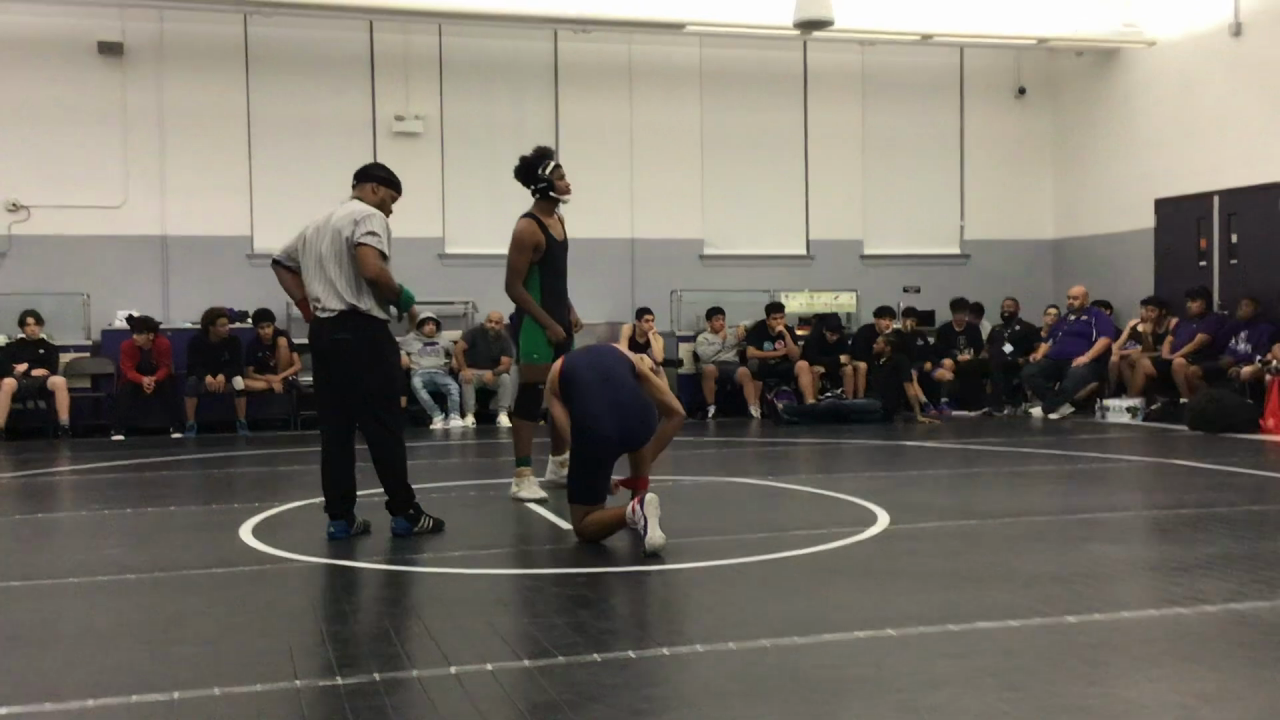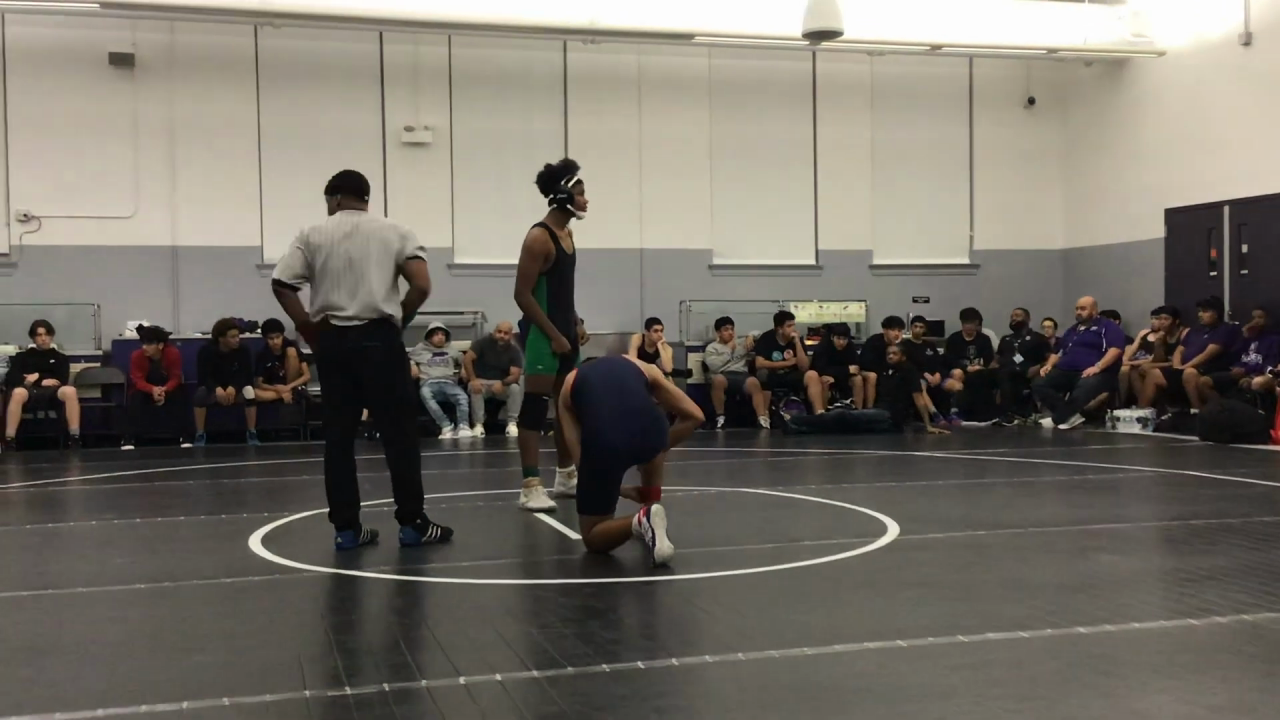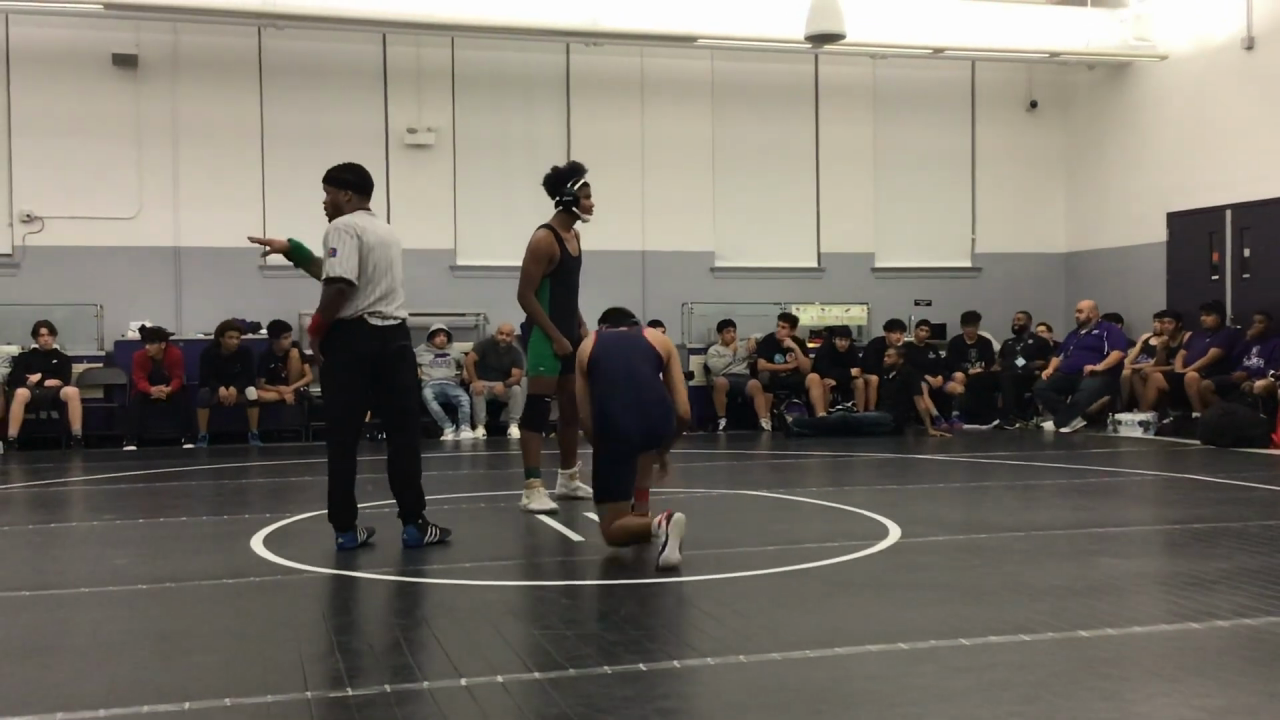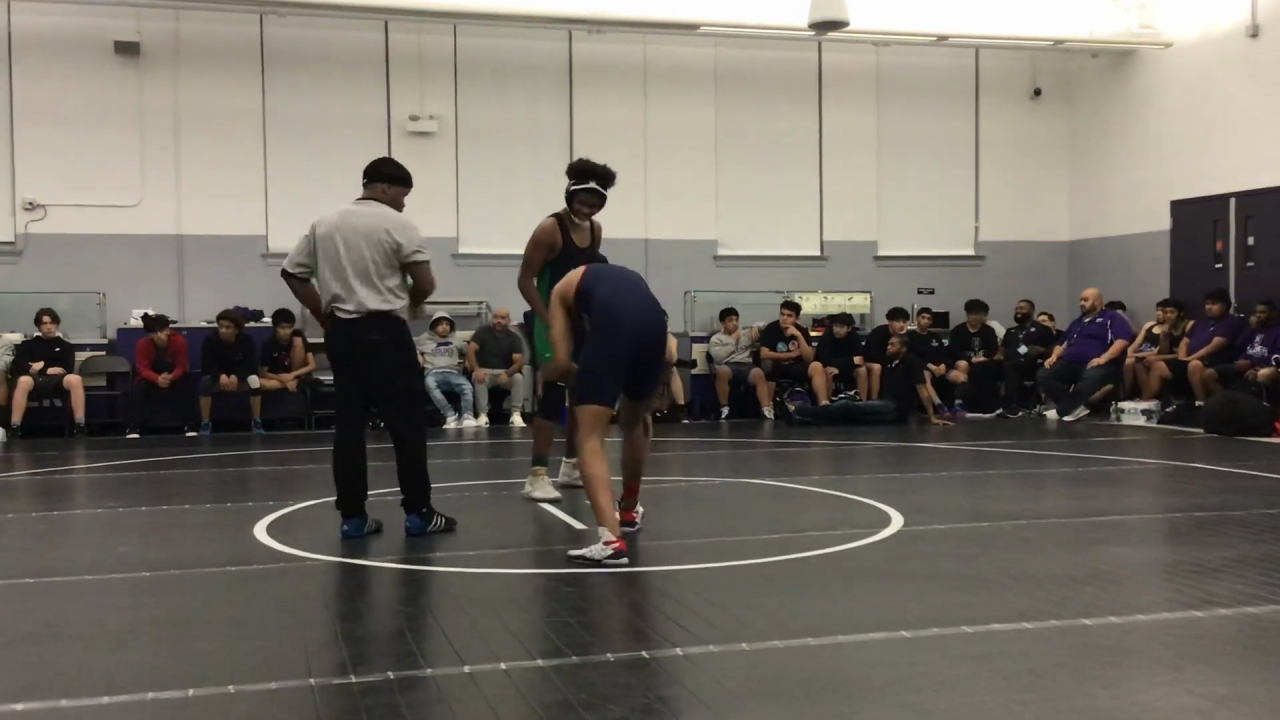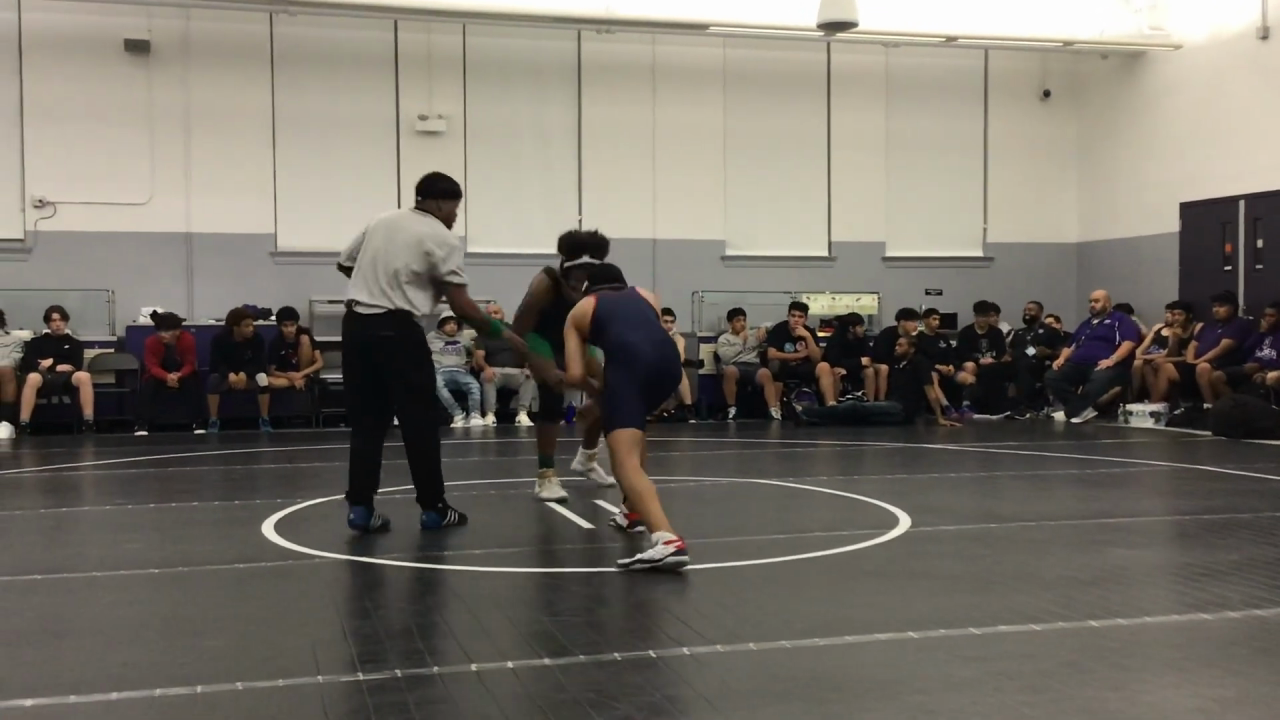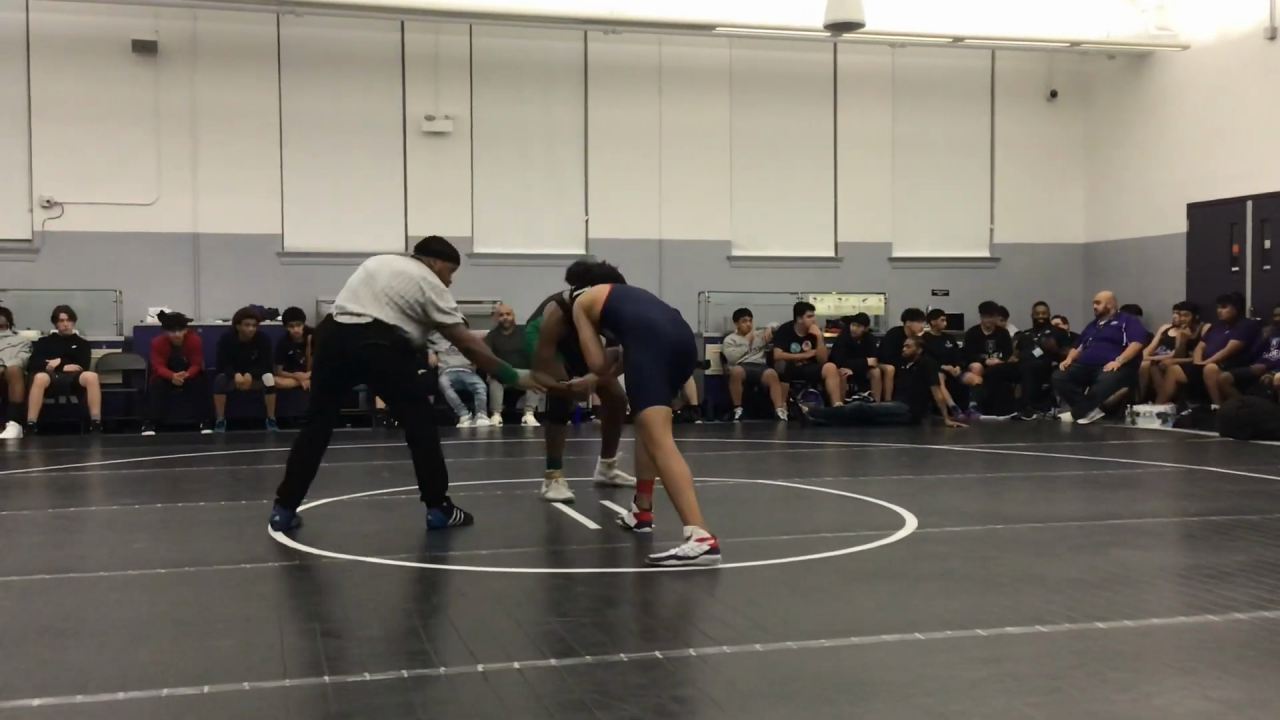
dt=0.7s
person 1, frame 1
left shoulder: (319, 223)
right shoulder: (368, 216)
left elbow: (282, 262)
right elbow: (371, 271)
left wrist: (309, 308)
right wrist: (402, 298)
left hip: (323, 331)
right hip: (360, 331)
left knee: (335, 427)
right knee: (383, 424)
left ankle: (340, 517)
right ankle: (403, 512)
person 1, frame 2
left shoulder: (312, 235)
right shoulder: (393, 232)
left elbow: (281, 285)
right elbow: (422, 285)
left wrist: (308, 329)
right wrist: (399, 317)
left hip: (332, 340)
right hip: (378, 339)
left knee: (339, 437)
right knee: (399, 433)
left ankle: (346, 527)
right ankle: (413, 523)
person 1, frame 3
left shoulder: (344, 227)
right shoulder: (386, 231)
left elbow: (339, 284)
left wrist: (317, 327)
right wrist: (291, 249)
left hip: (350, 339)
right hip: (394, 337)
left knee: (343, 438)
right knee: (403, 433)
left ankle: (345, 528)
right ankle: (413, 523)
person 1, frame 4
left shoulder: (325, 223)
right shoulder: (398, 225)
left elbow: (292, 272)
right elbow: (424, 285)
left wrist: (320, 310)
right wrist: (412, 300)
left hip: (342, 331)
right hip: (383, 331)
left knee: (349, 424)
right knee: (406, 424)
left ankle: (353, 516)
right ankle: (419, 512)
person 1, frame 5
left shoulder: (380, 222)
right shoulder: (442, 240)
left elbow: (345, 264)
right elbow: (462, 306)
right wrist: (501, 332)
left hip: (356, 324)
right hip: (397, 330)
left knee: (366, 421)
right knee: (418, 421)
left ankle: (361, 507)
right ankle: (433, 507)
person 1, frame 6
left shoulder: (378, 261)
right shoulder: (429, 283)
right elbow: (467, 344)
right wrist: (514, 377)
left hip: (332, 335)
right hip: (377, 343)
left knee: (318, 422)
right knee: (419, 422)
left ankle: (284, 509)
right ankle: (438, 508)
person 2, frame 1
left shoulder: (558, 219)
right shoulder: (527, 228)
right elbow: (513, 286)
left wrist: (570, 311)
right wrist: (547, 324)
left hip: (559, 319)
right hip: (535, 323)
right knee: (531, 395)
left ankle: (559, 465)
right ankle: (523, 476)
person 2, frame 2
left shoulder: (567, 233)
right shoulder: (538, 237)
right elbow: (523, 294)
left wrist: (576, 323)
right wrist: (553, 335)
left hip: (565, 331)
right hip: (542, 334)
left knee: (568, 404)
right knee: (535, 406)
left ankle: (566, 476)
right ankle: (530, 486)
person 2, frame 3
left shoulder: (574, 235)
right shoulder: (544, 239)
right elbow: (525, 295)
left wrist: (580, 325)
right wrist: (554, 336)
left hip: (569, 332)
right hip: (545, 335)
left knee: (572, 407)
right knee: (538, 408)
left ankle: (568, 478)
right ankle: (532, 489)
person 2, frame 4
left shoulder: (594, 230)
right shoulder: (549, 230)
right elbow: (526, 280)
right wrist: (548, 321)
right hip: (552, 322)
right knee: (553, 395)
left ankle: (571, 467)
right ankle: (537, 477)
person 2, frame 5
right shoulder: (544, 284)
right elbow: (518, 333)
right wrist: (546, 370)
right hip: (537, 331)
right knee: (552, 391)
left ankle: (586, 459)
right ankle: (545, 477)
person 2, frame 6
right shoulder: (557, 312)
left elbow: (617, 354)
right elbow: (539, 373)
left wrist: (596, 378)
right wrist: (566, 387)
left hip: (578, 339)
right hip: (541, 335)
left knee: (617, 398)
right knee: (561, 396)
left ankle: (607, 468)
right ankle: (553, 477)
person 3, frame 1
left shoulder: (557, 371)
right shoulder: (625, 353)
left elbow: (571, 433)
right elbow: (676, 413)
left wrist: (602, 479)
right wrist: (647, 459)
left hip: (594, 430)
right hip: (640, 418)
left knee: (583, 527)
left ankle: (634, 510)
right ankle: (639, 505)
person 3, frame 2
left shoulder: (571, 382)
right shoulder: (639, 365)
left elbow: (581, 460)
right elbow: (695, 416)
left wrist: (623, 491)
left hip: (603, 442)
right hip: (649, 431)
left knee: (593, 538)
left ankle: (641, 521)
right ankle: (651, 509)
person 3, frame 3
left shoulder: (588, 345)
right shoulder: (659, 339)
left elbow: (586, 421)
right elbow: (683, 413)
left wrist: (609, 456)
right wrist: (662, 450)
left hip: (616, 425)
right hip: (659, 421)
left knee: (613, 531)
left ankle: (659, 524)
right ankle: (640, 513)
person 3, frame 4
left shoulder: (567, 285)
right shoulder: (632, 278)
left elbow: (562, 364)
right elbow: (668, 359)
right wrist: (646, 407)
left hip: (612, 326)
right hip: (654, 325)
left knee: (590, 439)
right knee: (634, 422)
left ankle: (612, 540)
right ankle: (629, 510)
person 3, frame 5
left shoulder: (580, 309)
right shoulder: (645, 296)
left elbow: (575, 376)
left wrist: (592, 388)
left hip: (628, 361)
right hip: (668, 360)
left knee: (626, 462)
right knee: (633, 427)
left ankle: (667, 540)
right ankle: (634, 511)
person 3, frame 6
left shoulder: (583, 302)
right shoulder: (629, 296)
left elbow: (598, 363)
right elbow: (624, 361)
left wrist: (612, 359)
left hip: (650, 342)
right hip: (684, 339)
left knee: (660, 443)
right knee: (647, 423)
left ankle: (700, 538)
right ankle: (641, 511)
